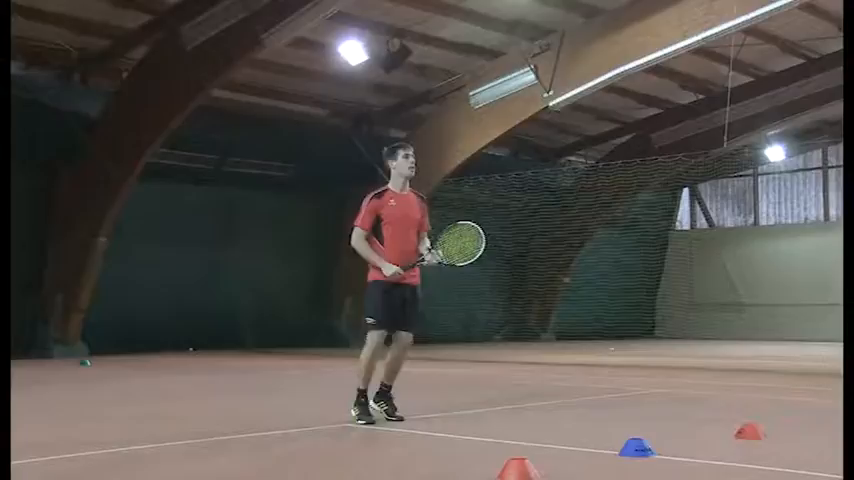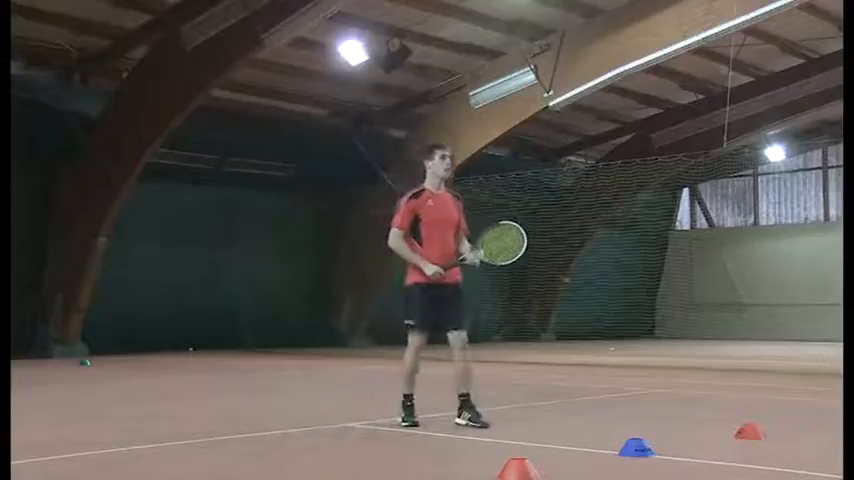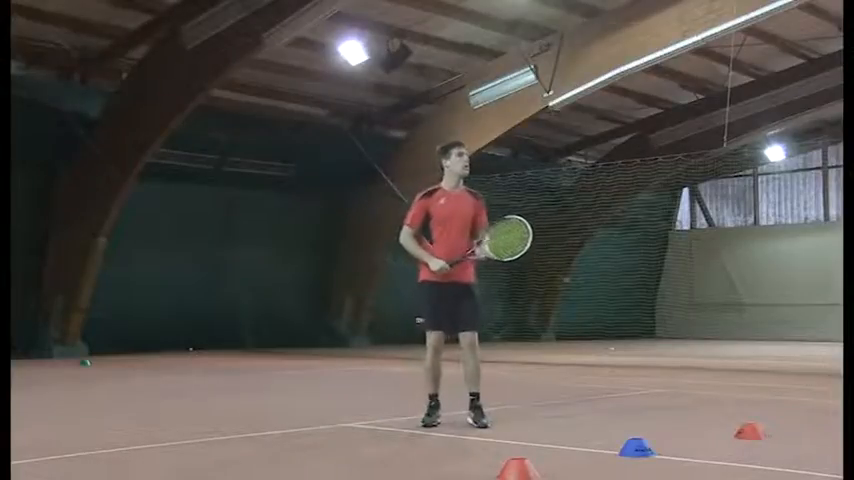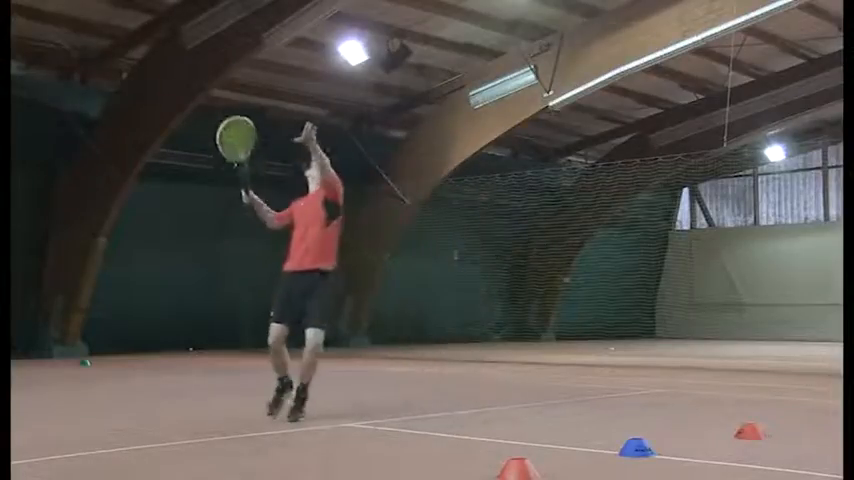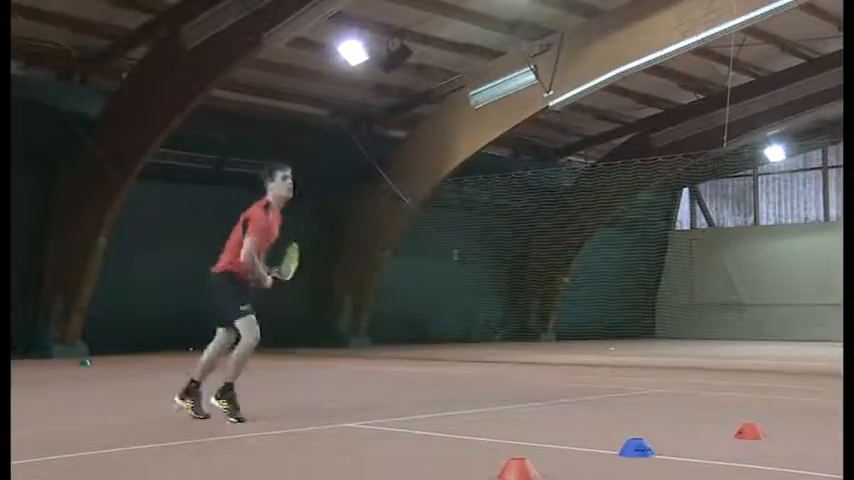
dt=1s
person 1, frame 1
left shoulder: (419, 201)
right shoulder: (376, 199)
right elbow: (357, 239)
left wrist: (428, 252)
right wrist: (384, 265)
left hip: (410, 282)
right hip: (382, 281)
left knee: (404, 341)
right knee: (375, 340)
left ankle: (383, 395)
right ankle: (361, 401)
person 1, frame 2
left shoulder: (455, 201)
right shoulder: (413, 199)
right elbow: (394, 240)
left wrist: (469, 252)
right wrist: (424, 265)
left hip: (451, 283)
right hip: (421, 283)
left knee: (460, 342)
right knee: (416, 343)
left ankle: (465, 407)
right ankle: (407, 405)
person 1, frame 3
left shoulder: (474, 200)
right shoulder: (427, 198)
left elbow: (482, 235)
right elbow: (405, 237)
right wrist: (430, 260)
left hip: (464, 281)
right hip: (434, 281)
left knee: (470, 342)
right knee: (434, 343)
left ankle: (475, 406)
right ankle: (433, 405)
person 1, frame 4
left shoulder: (331, 193)
right shoulder: (298, 205)
left elbow: (326, 168)
right elbow: (273, 221)
left wrist: (312, 143)
right wrist: (255, 202)
left hip: (320, 276)
right hip: (291, 276)
left knee: (314, 341)
right knee: (275, 338)
left ankle: (301, 395)
right ankle: (283, 384)
person 1, frame 5
left shoulder: (274, 214)
right shoulder: (260, 214)
right elbow: (246, 256)
left wrist: (262, 274)
right wrist: (264, 278)
left hip: (240, 279)
right hip: (230, 276)
left knee: (223, 341)
right knee: (251, 335)
left ankle: (188, 394)
right ankle: (225, 393)
